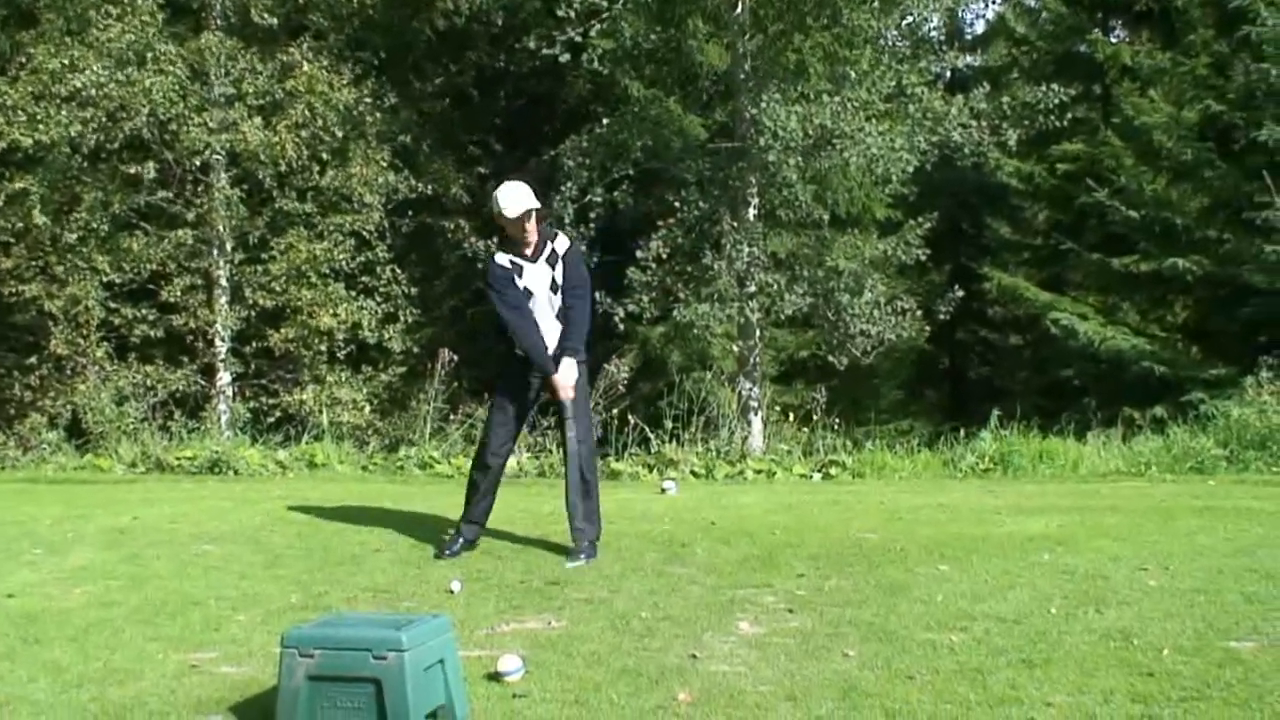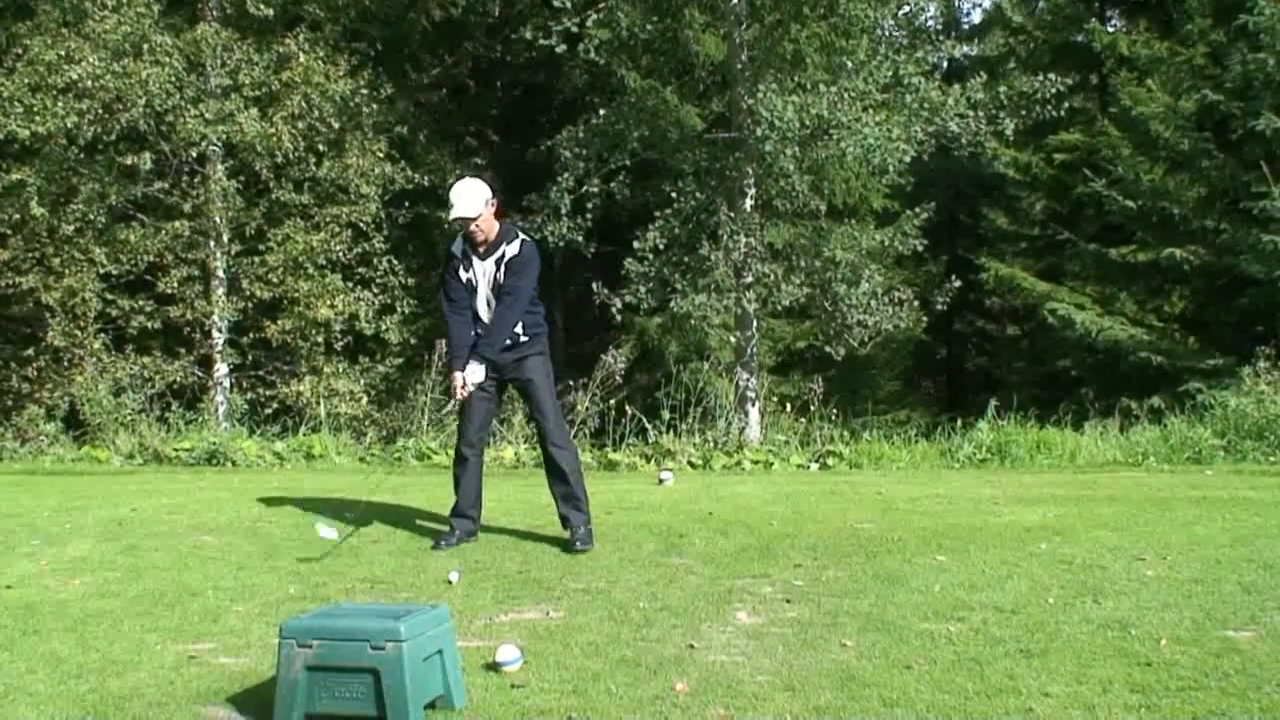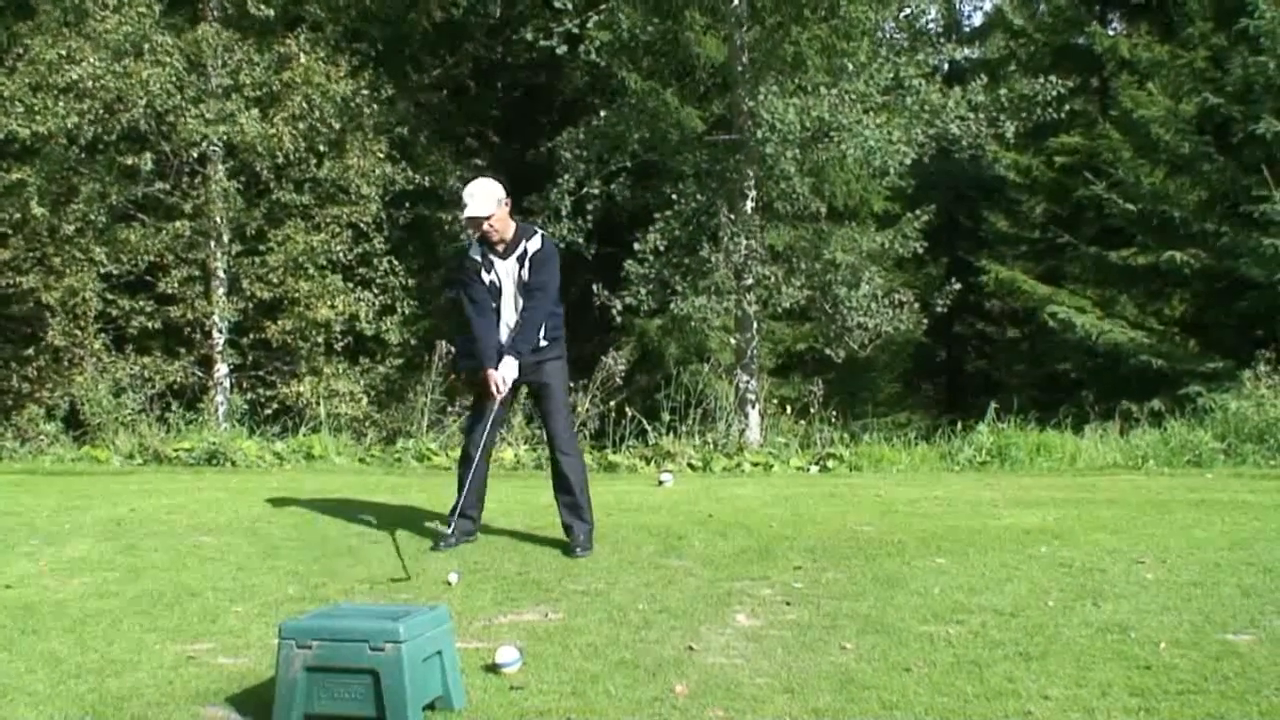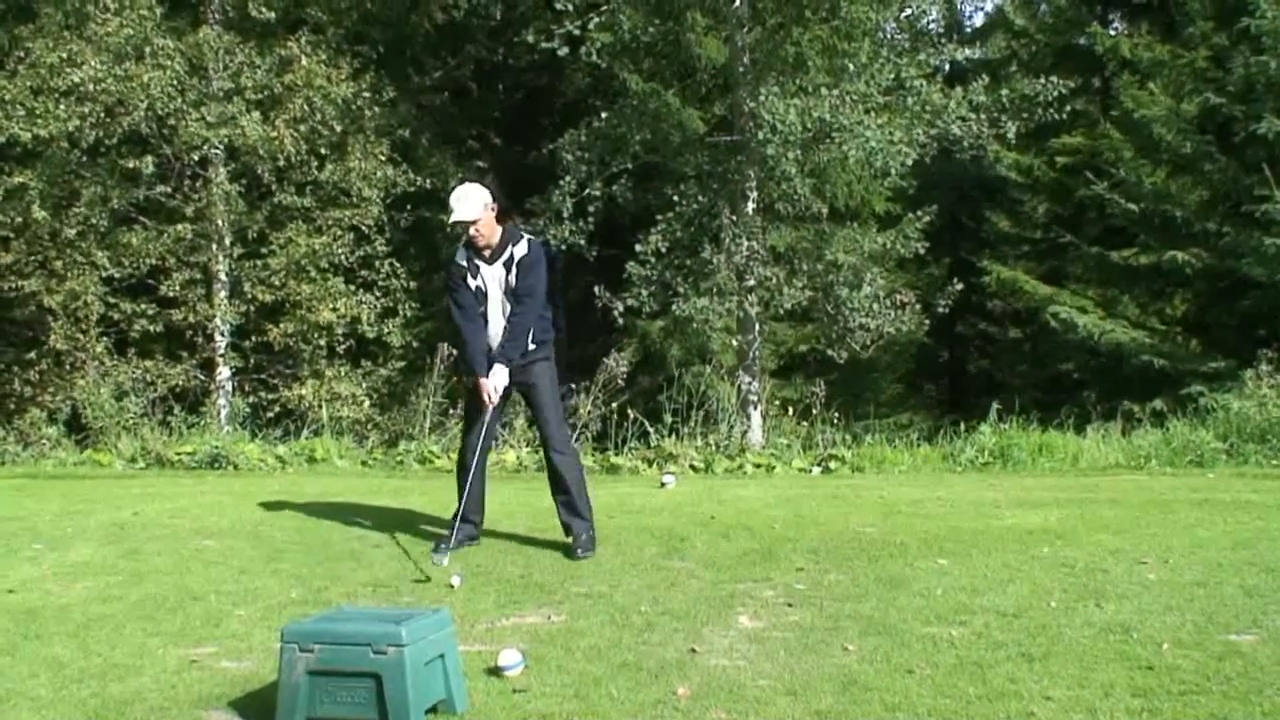
dt=0.4s
person 1, frame 1
left shoulder: (563, 247)
right shoulder: (499, 266)
left elbow: (578, 304)
right elbow: (520, 321)
left wrist: (570, 358)
right wrist: (548, 371)
left hip: (566, 360)
right hip: (520, 365)
left knee: (581, 446)
right knee: (494, 447)
left ankle: (585, 534)
right ankle: (469, 528)
person 1, frame 2
left shoulder: (521, 250)
right shoulder: (458, 254)
left elbow: (508, 311)
right elbow: (457, 313)
left wrist: (477, 363)
right wrist: (457, 365)
left hip: (526, 350)
right hip: (480, 356)
left knee: (552, 432)
right knee: (469, 438)
left ankle: (577, 521)
right ankle: (464, 521)
person 1, frame 3
left shoulder: (540, 246)
right shoulder: (474, 258)
left elbow: (538, 306)
right elbow: (479, 316)
left wrist: (513, 358)
right wrist: (489, 366)
left hip: (543, 354)
right hip: (494, 358)
left knee: (562, 438)
right knee: (477, 438)
left ankle: (579, 528)
right ankle: (464, 521)
person 1, frame 4
left shoulder: (528, 250)
right shoulder: (462, 263)
left elbow: (526, 312)
right elbow: (468, 322)
left wrist: (503, 365)
right wrist: (480, 373)
left hip: (532, 356)
right hip: (487, 362)
left knee: (555, 439)
right knee: (472, 442)
left ankle: (580, 527)
right ankle: (467, 524)
